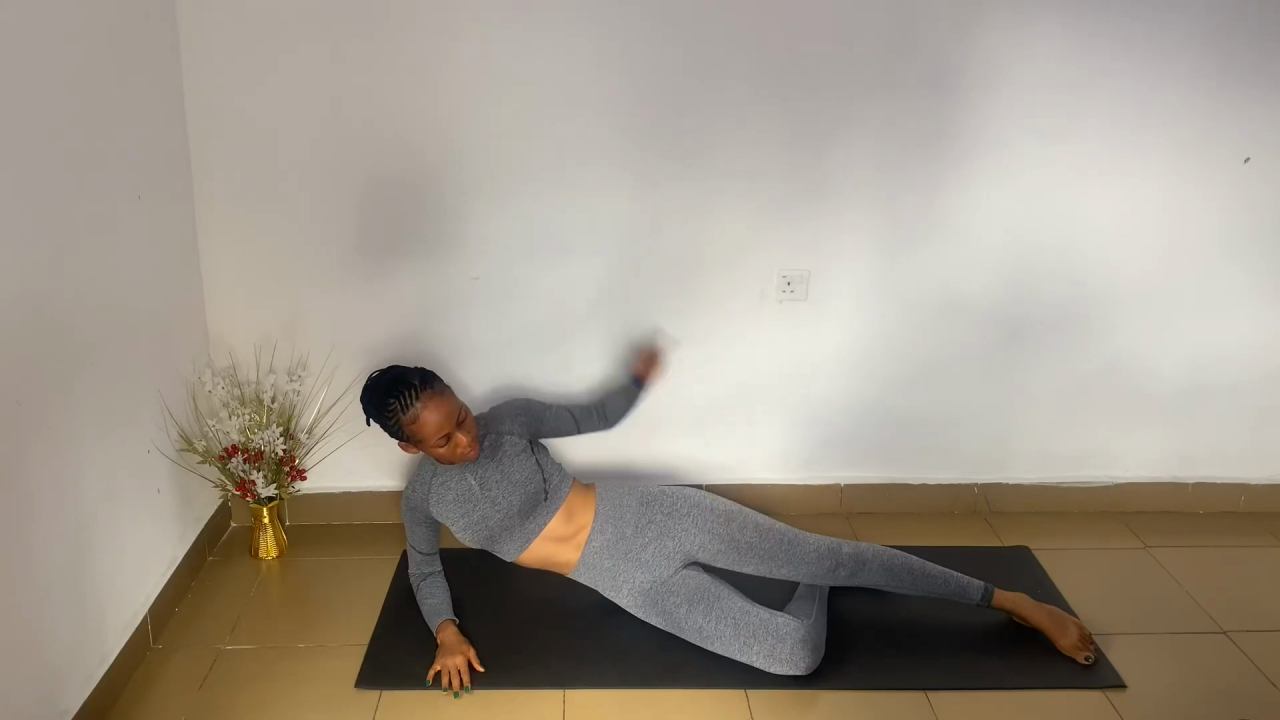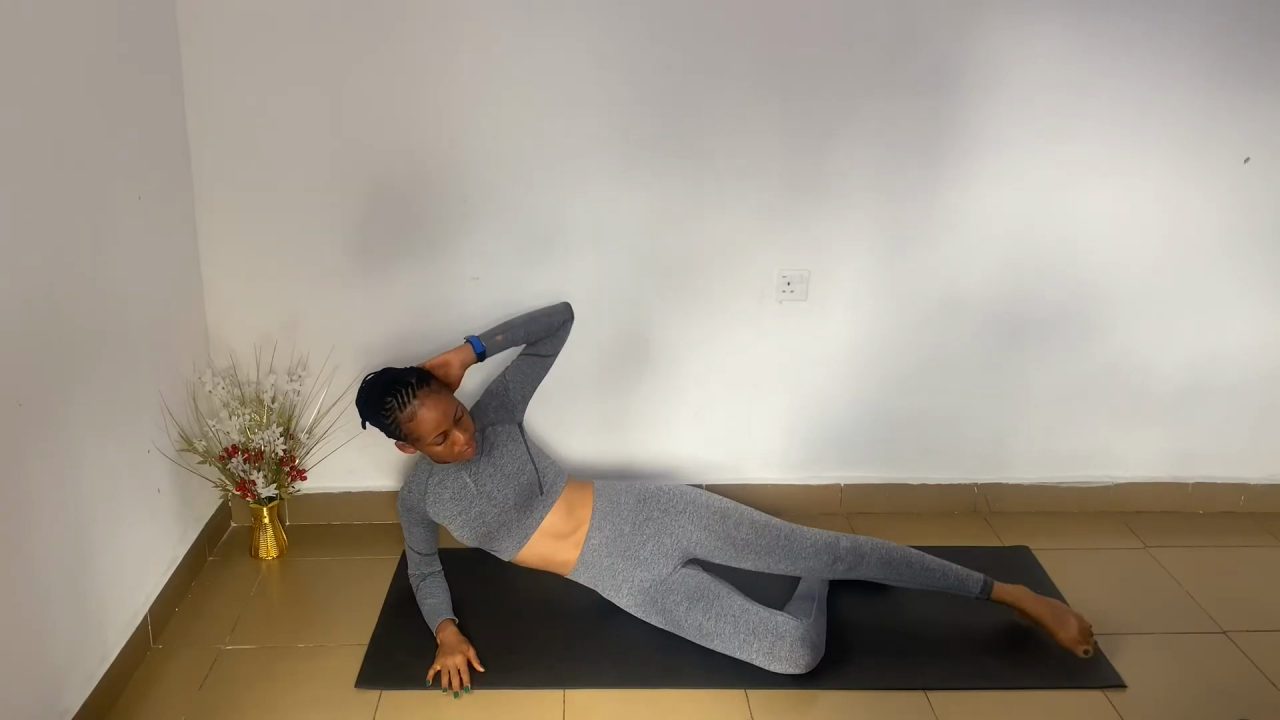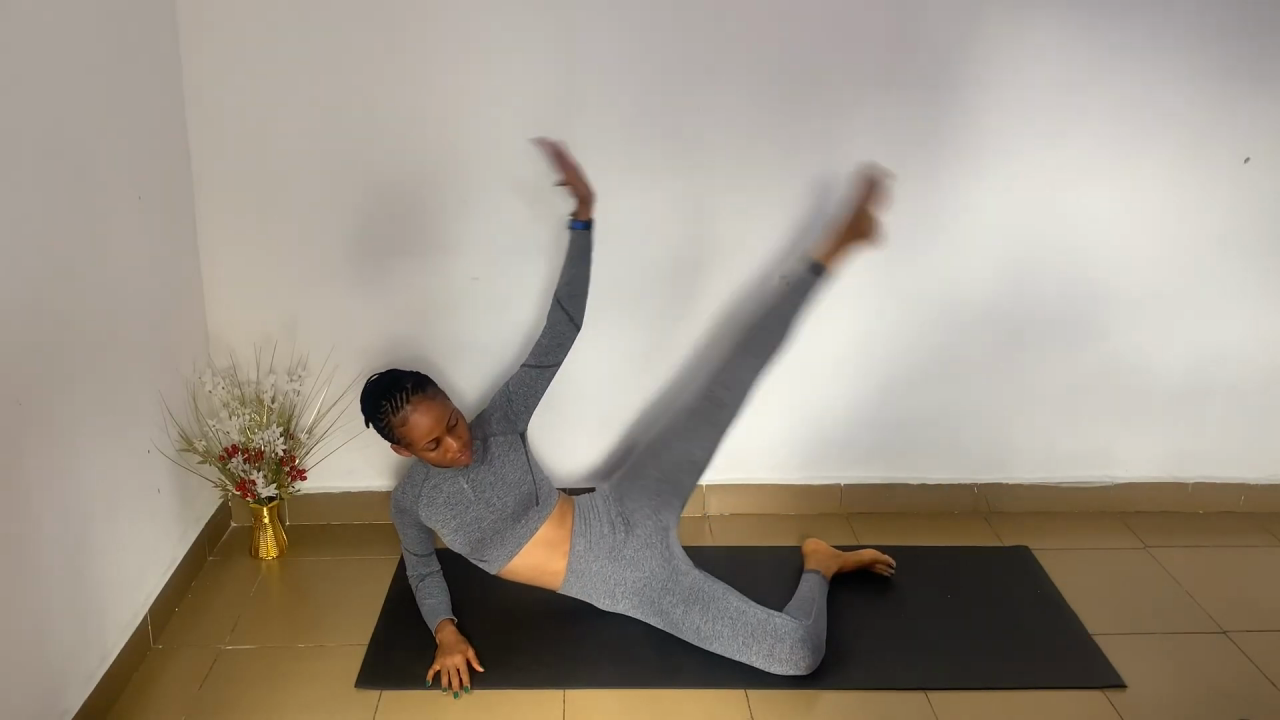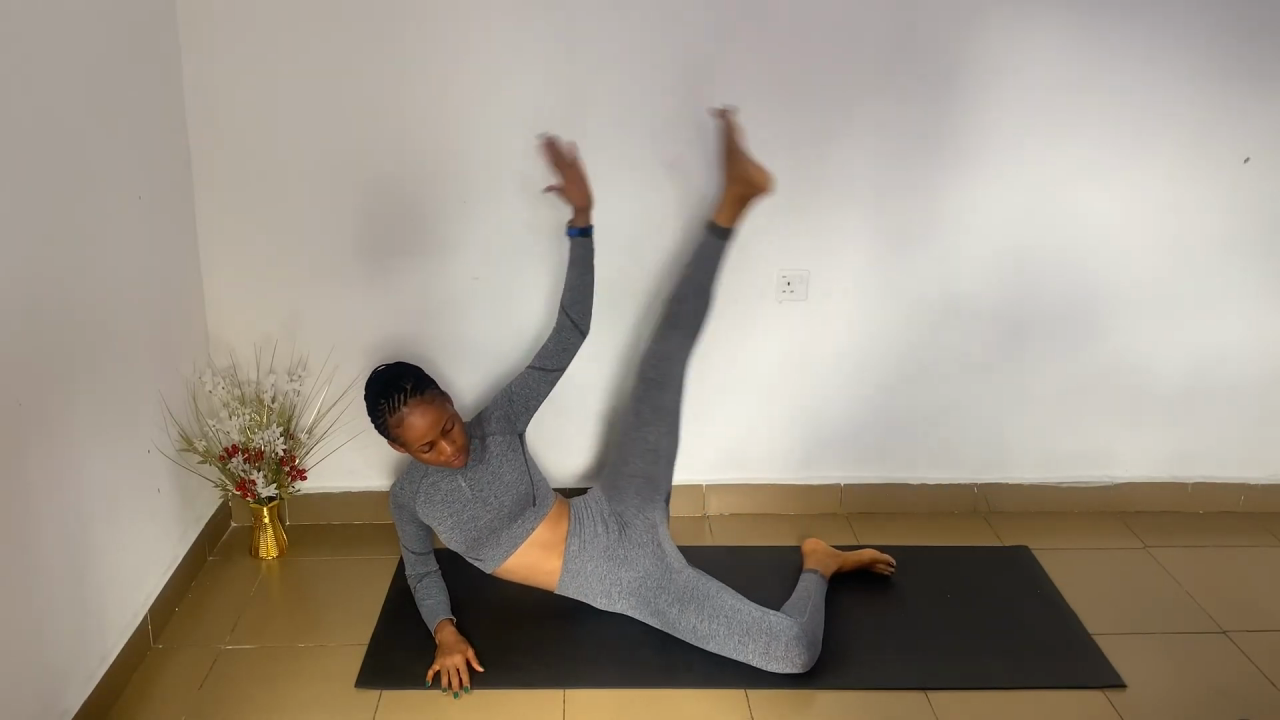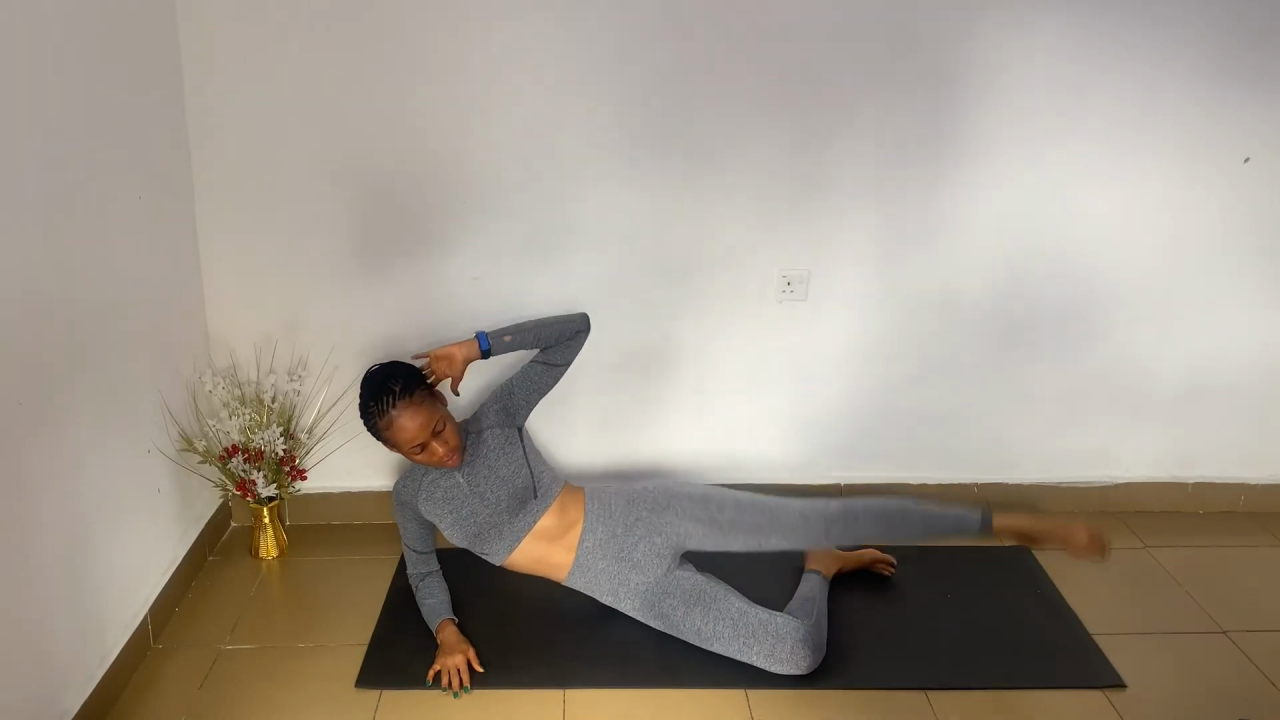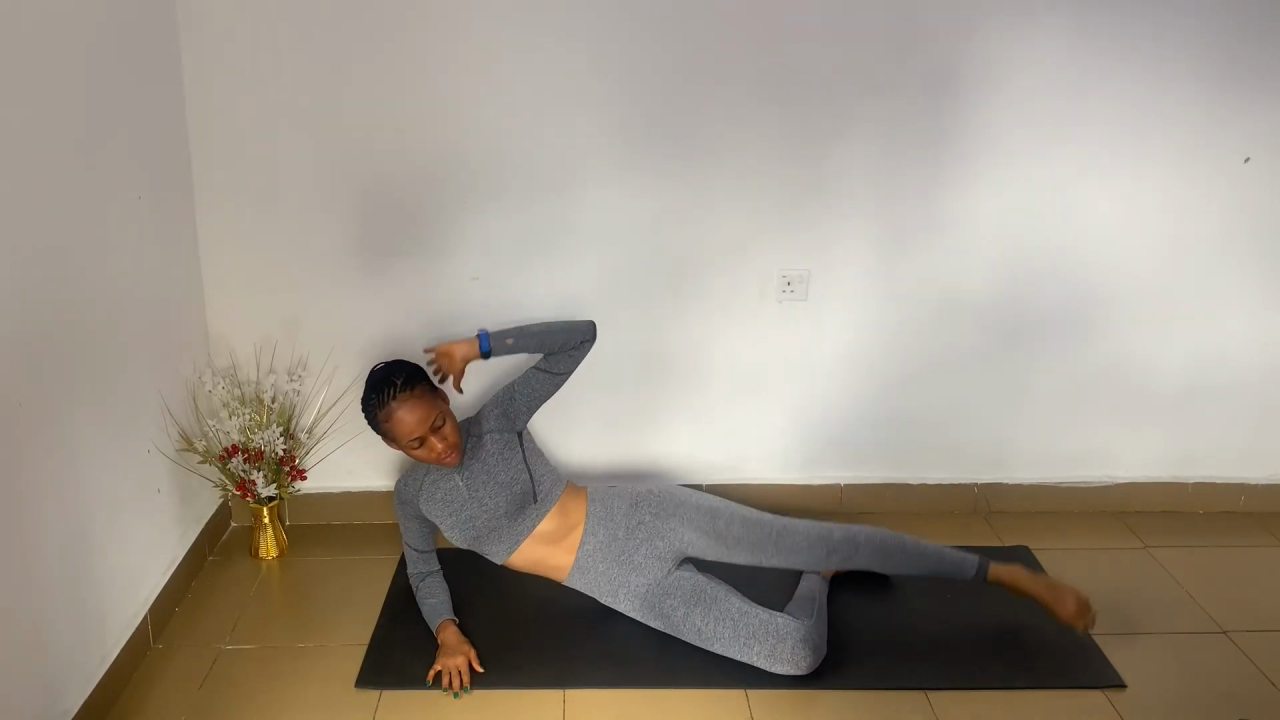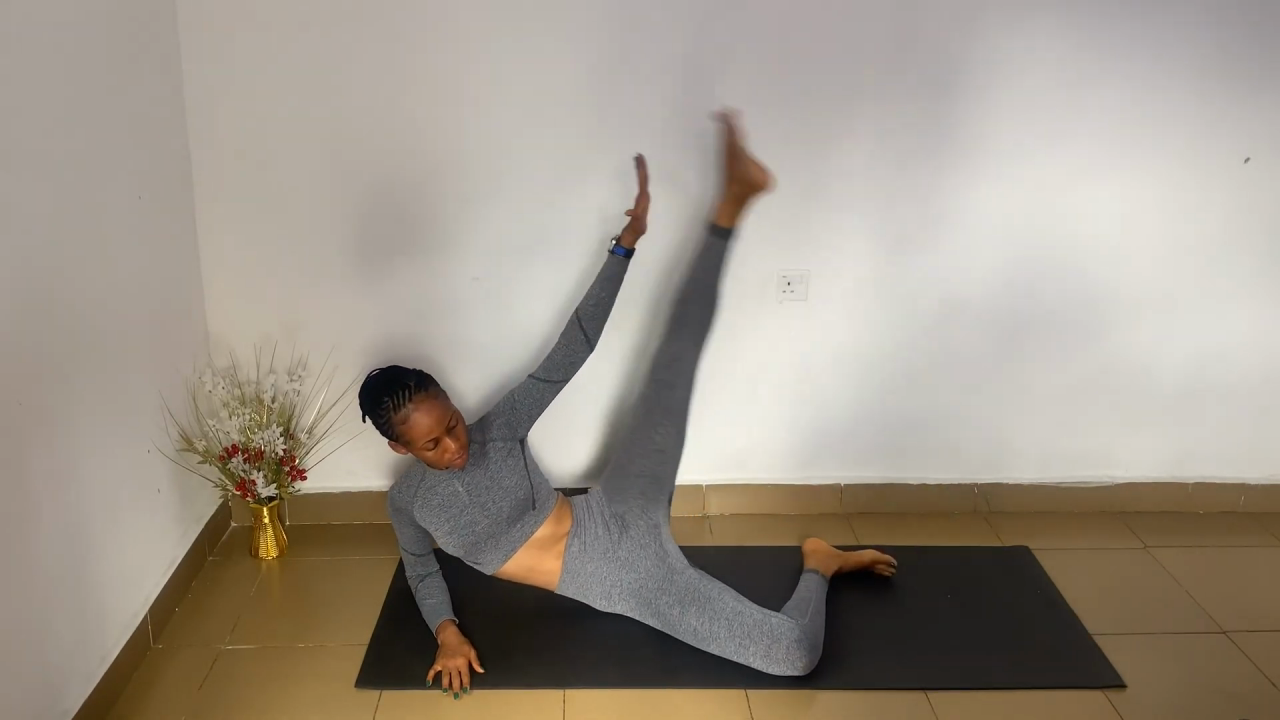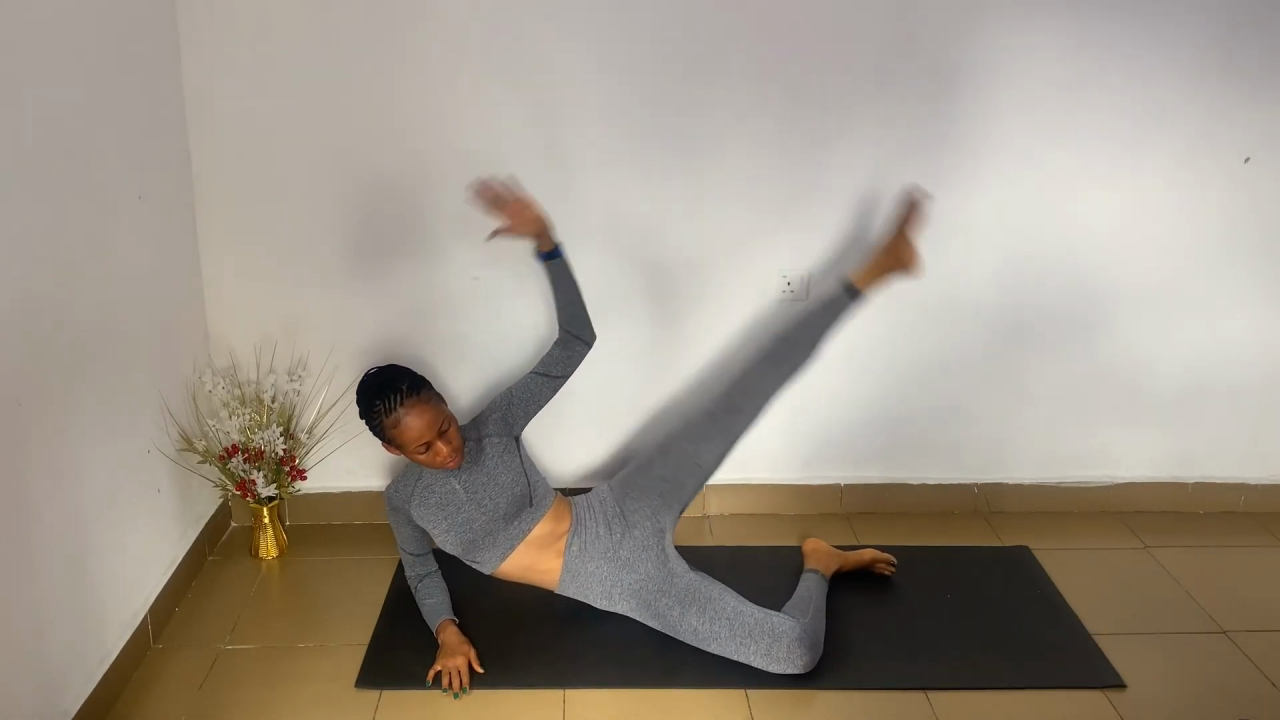
dt=0.5s
person 1, frame 1
left shoulder: (508, 419)
right shoulder: (423, 492)
left elbow: (602, 415)
right elbow: (423, 564)
left wrist: (637, 377)
right wrist: (446, 632)
left hip: (650, 518)
right hip: (630, 582)
left knee: (835, 554)
right knee: (795, 653)
left ankle: (1013, 602)
right ankle: (815, 583)
person 1, frame 2
left shoulder: (494, 411)
right shoulder: (417, 494)
left elbow: (560, 318)
right elbow: (422, 564)
left wrist: (471, 346)
right wrist: (446, 631)
left hip: (649, 517)
right hip: (626, 581)
left knee: (833, 547)
right knee: (794, 652)
left ankle: (1014, 595)
right ankle: (818, 581)
person 1, frame 3
left shoulder: (499, 420)
right shoulder: (411, 501)
left elbow: (564, 324)
right elbow: (425, 570)
left wrist: (583, 217)
right wrist: (446, 634)
left hip: (629, 521)
right hip: (618, 584)
left knee: (725, 385)
right knee: (798, 654)
right ankle: (822, 566)
person 1, frame 4
left shoulder: (499, 420)
right shoulder: (411, 496)
left elbow: (571, 328)
right elbow: (420, 567)
left wrist: (581, 218)
right wrist: (445, 632)
left hip: (622, 522)
right hip: (620, 585)
left knee: (660, 364)
right knee: (792, 654)
right ankle: (820, 565)
person 1, frame 5
left shoulder: (496, 414)
right shoulder: (412, 494)
left elbow: (577, 327)
right elbow: (421, 566)
left wrist: (478, 346)
right wrist: (446, 631)
left hip: (638, 521)
right hip: (625, 586)
left knee: (829, 515)
right knee: (796, 653)
left ankle: (1001, 522)
right ankle: (826, 565)
person 1, frame 6
left shoulder: (497, 417)
right shoulder: (412, 494)
left elbow: (579, 335)
right elbow: (421, 563)
left wrist: (481, 342)
right wrist: (445, 630)
left hip: (639, 524)
right hip: (622, 586)
left knee: (821, 535)
right knee: (796, 653)
left ankle: (1006, 573)
right ankle: (822, 573)
person 1, frame 7
left shoulder: (500, 426)
right shoulder: (408, 500)
left elbow: (578, 339)
right elbow: (420, 567)
left wrist: (626, 242)
right wrist: (446, 630)
left hip: (623, 519)
right hip: (620, 584)
left knee: (671, 365)
right knee: (794, 652)
right ankle: (825, 564)
person 1, frame 8
left shoulder: (494, 423)
right shoulder: (405, 498)
left elbow: (577, 339)
right elbow: (420, 565)
left wrist: (546, 246)
right wrist: (447, 631)
left hip: (619, 526)
right hip: (609, 582)
left knee: (739, 401)
right knee: (793, 654)
right ankle: (823, 563)
